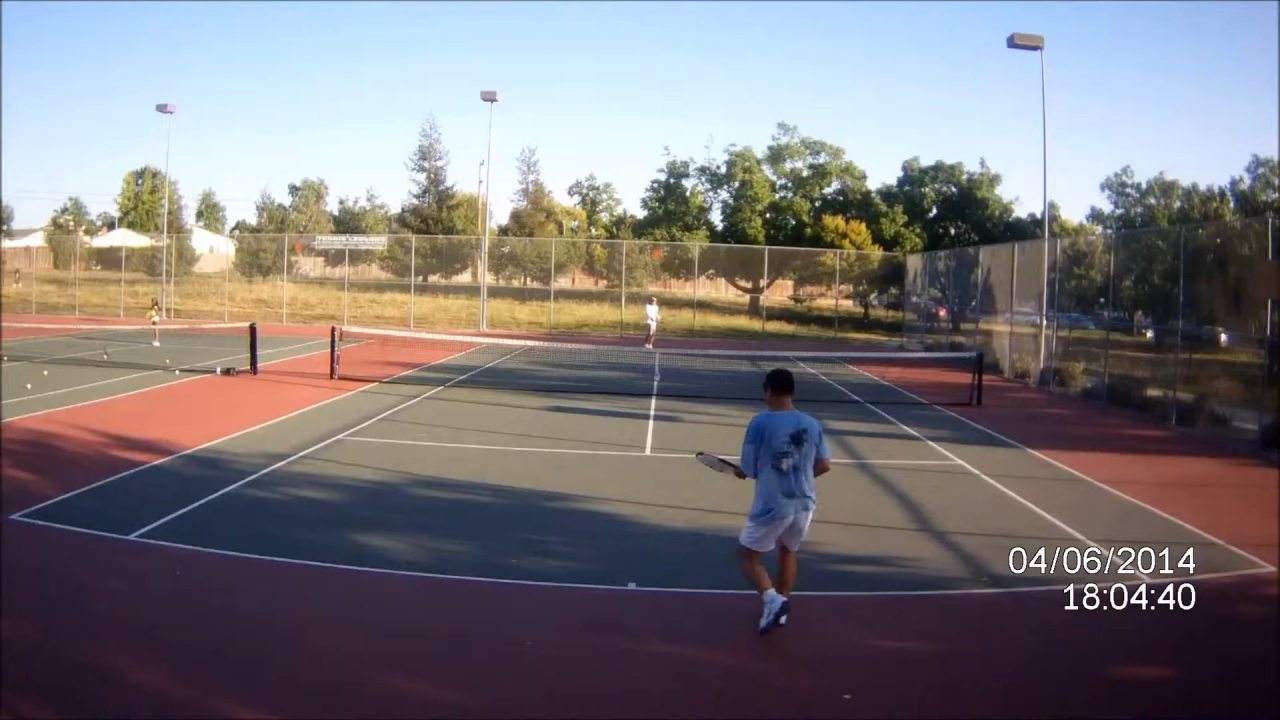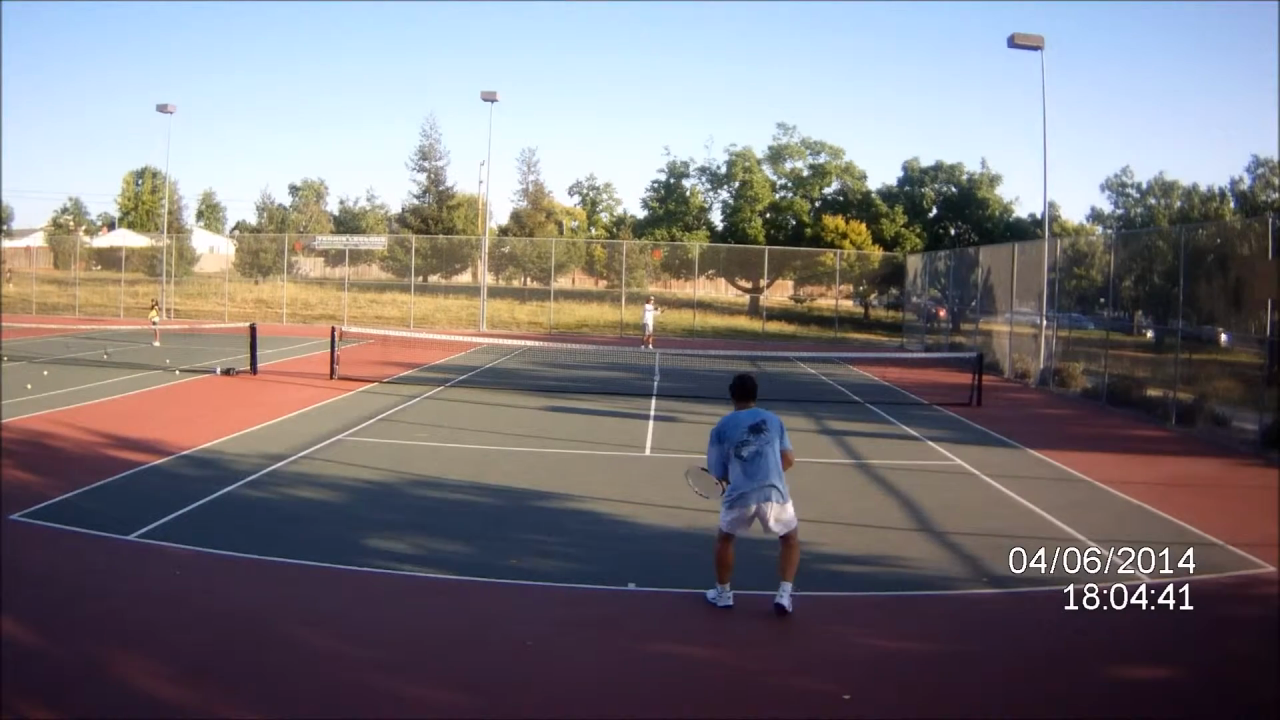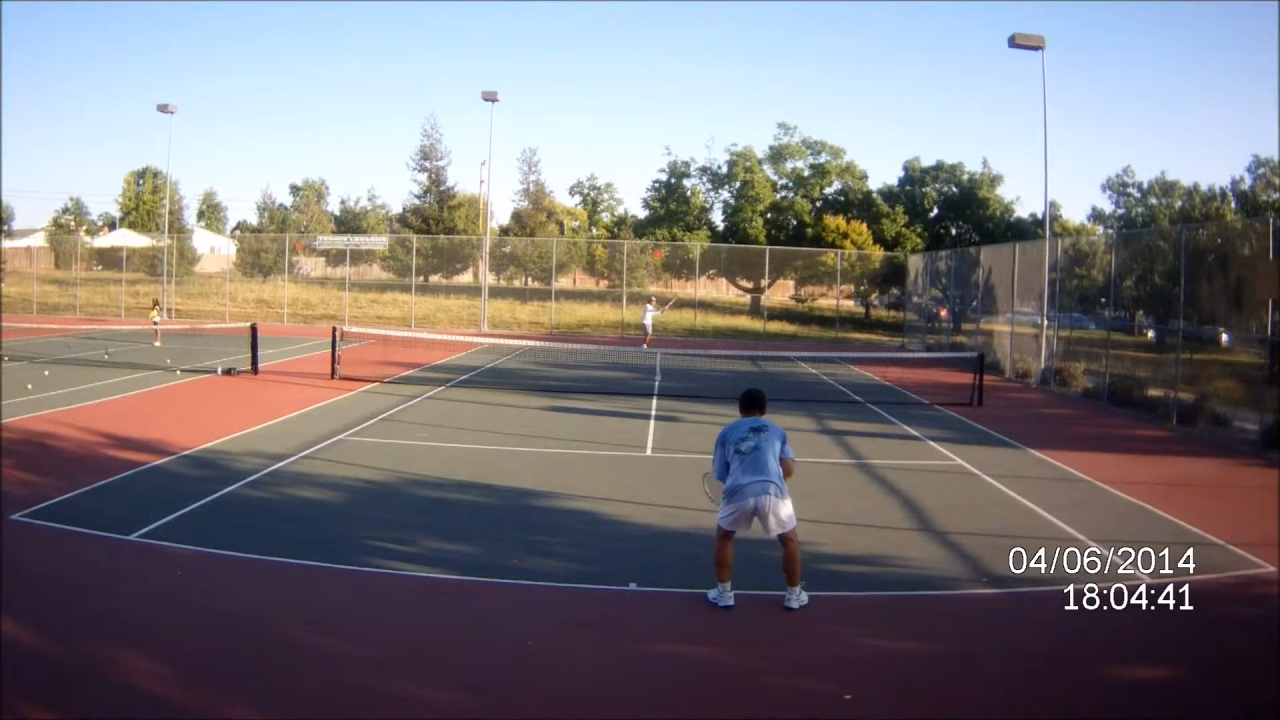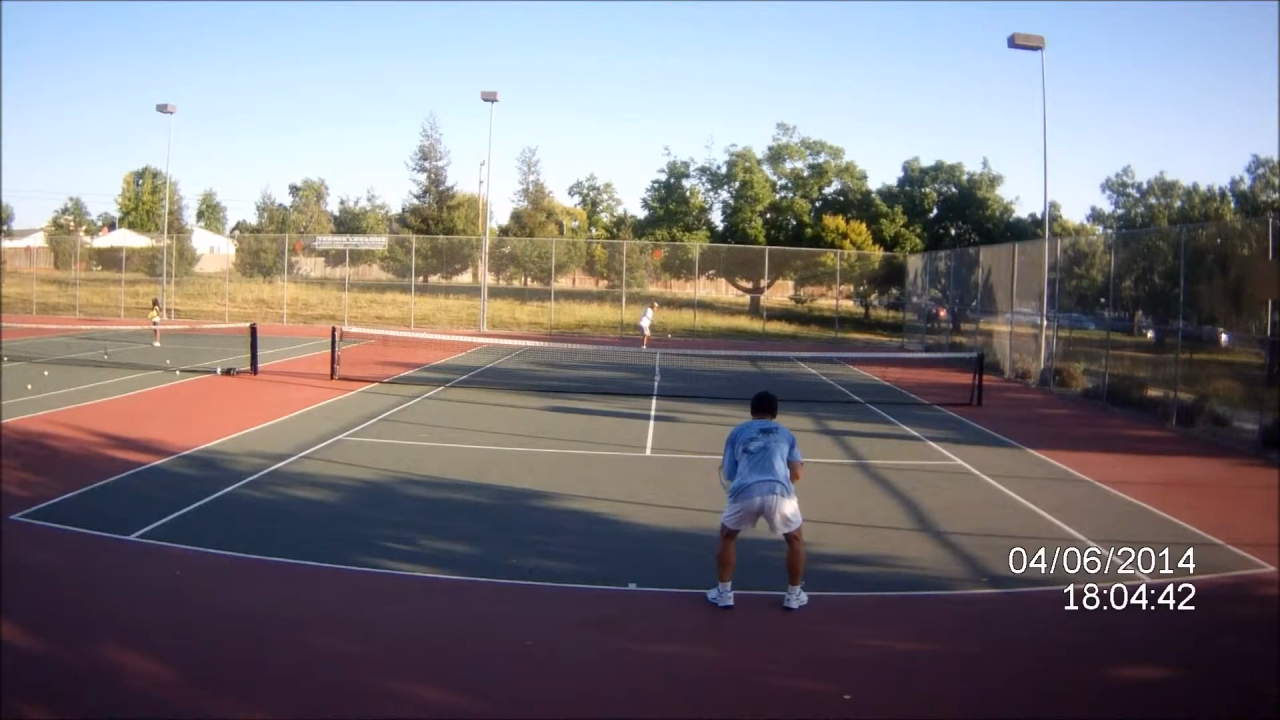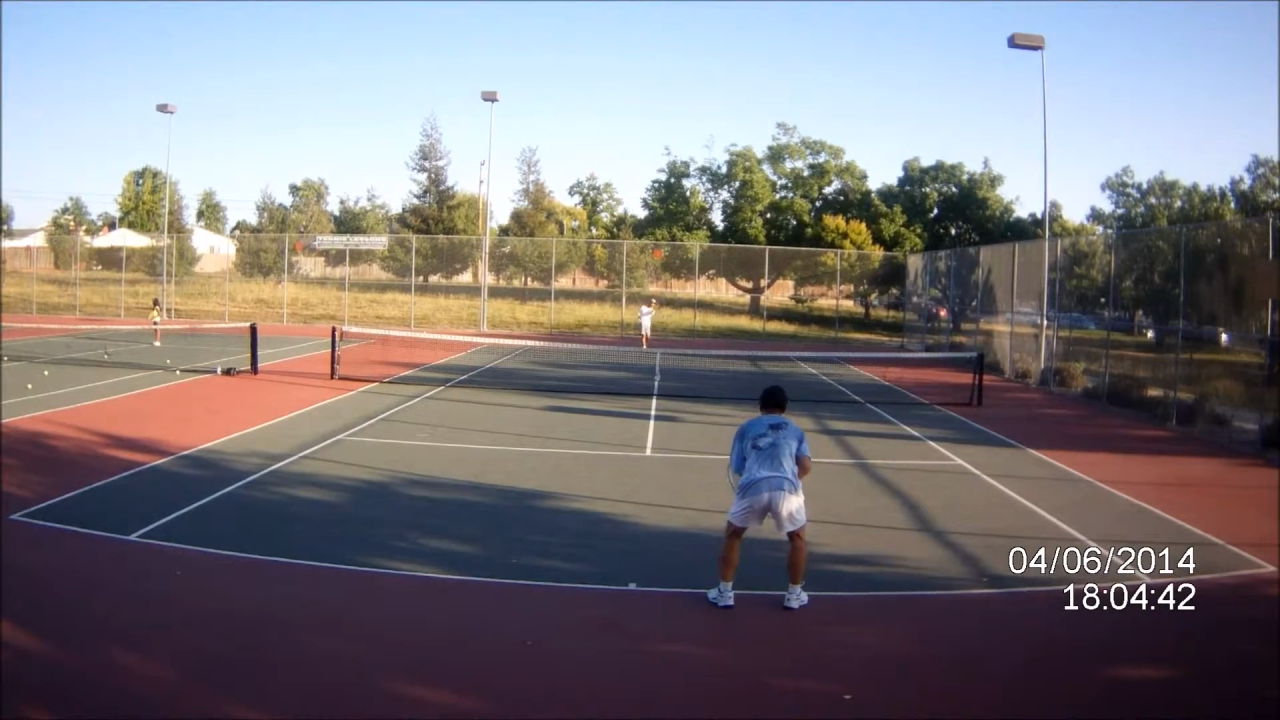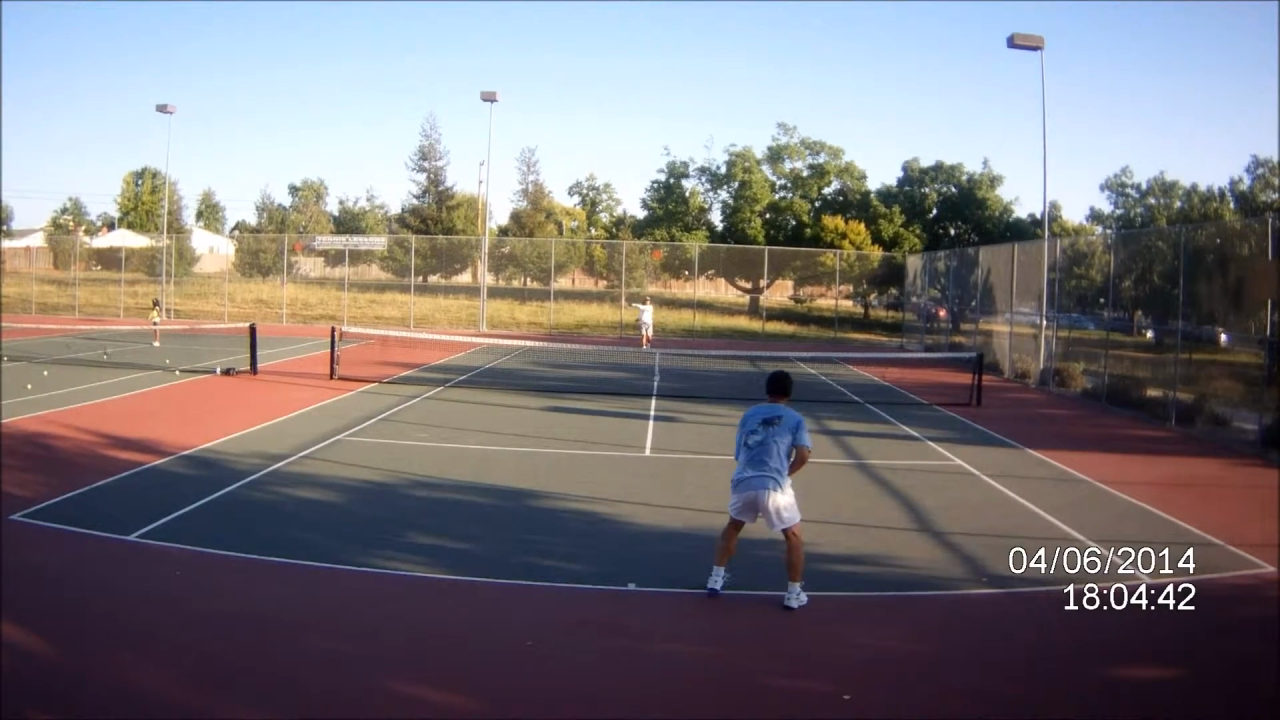
dt=0.4s
person 1, frame 1
left shoulder: (759, 423)
right shoulder: (813, 425)
left elbow: (748, 471)
right elbow: (823, 466)
left hip: (770, 507)
right hip: (803, 505)
left knee: (747, 559)
right knee: (787, 552)
left ankle: (773, 599)
right ankle: (781, 610)
person 1, frame 2
left shoulder: (721, 427)
right shoulder: (774, 420)
left elbow: (717, 472)
right elbow: (788, 460)
left hip: (740, 496)
right hip: (774, 493)
left knee: (725, 540)
right knee: (790, 540)
left ankle: (723, 593)
right ankle: (784, 593)
person 1, frame 3
left shoulder: (727, 432)
right shoulder: (777, 430)
left elbow: (720, 475)
right elbow: (789, 469)
left hip: (738, 492)
right hip: (772, 491)
left knee: (723, 537)
right knee: (790, 541)
left ankle: (724, 592)
right ankle: (794, 594)
person 1, frame 4
left shoulder: (737, 432)
right shoulder: (786, 434)
left elbow: (729, 473)
right elbow: (797, 473)
left hip: (745, 492)
right hip: (778, 492)
left knee: (727, 537)
right knee: (795, 540)
left ankle: (724, 592)
right ankle: (794, 595)
person 1, frame 5
left shoulder: (746, 427)
right shoulder: (795, 430)
left elbow: (737, 468)
right elbow: (805, 466)
left hip: (753, 488)
right hip: (786, 489)
left knee: (732, 536)
right knee: (797, 539)
left ankle: (724, 592)
right ankle: (794, 594)
person 1, frame 6
left shoulder: (749, 414)
right shoulder: (796, 419)
right elbow: (803, 455)
left hip: (743, 483)
right hip: (774, 487)
left knee: (733, 526)
right knee: (794, 538)
left ankle: (716, 577)
right ankle: (794, 593)
